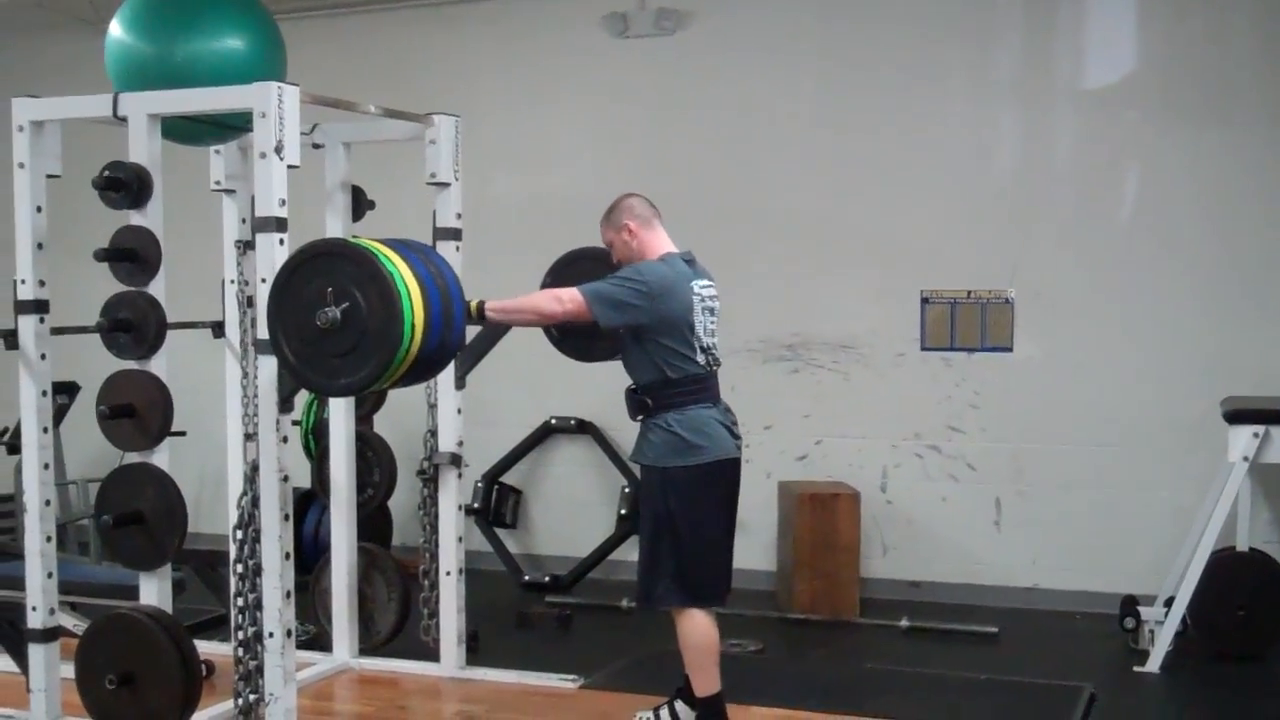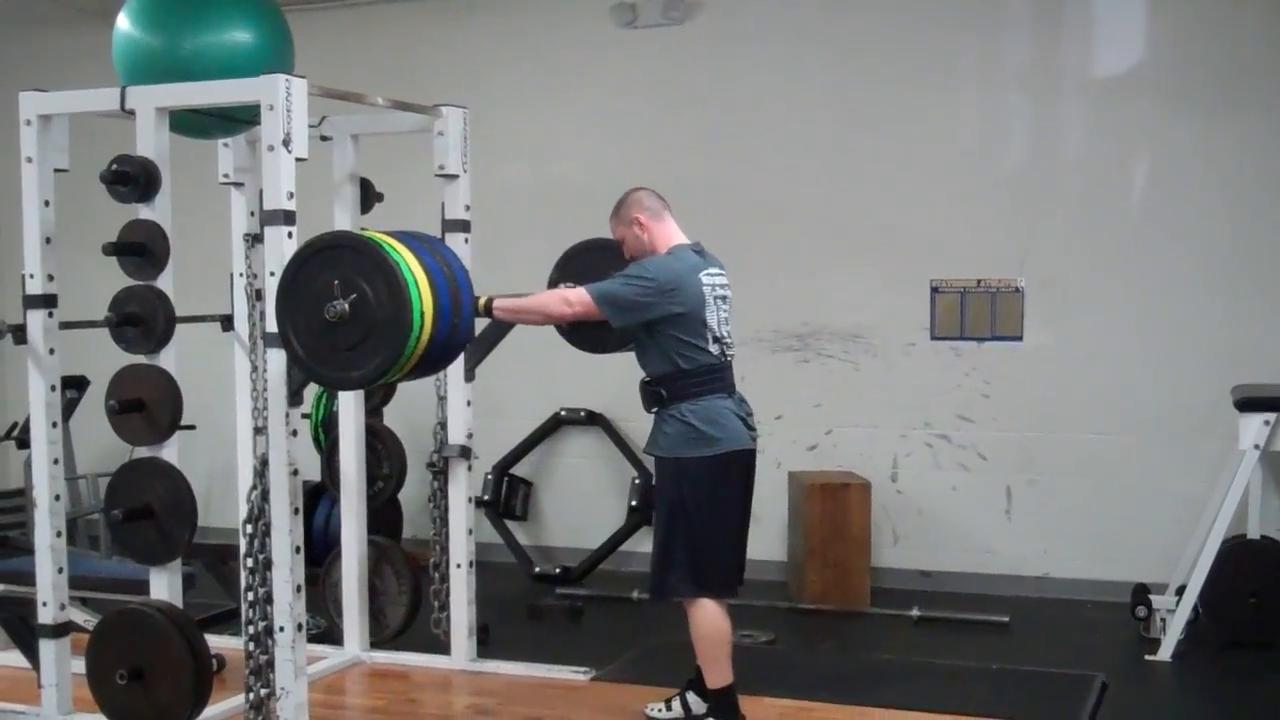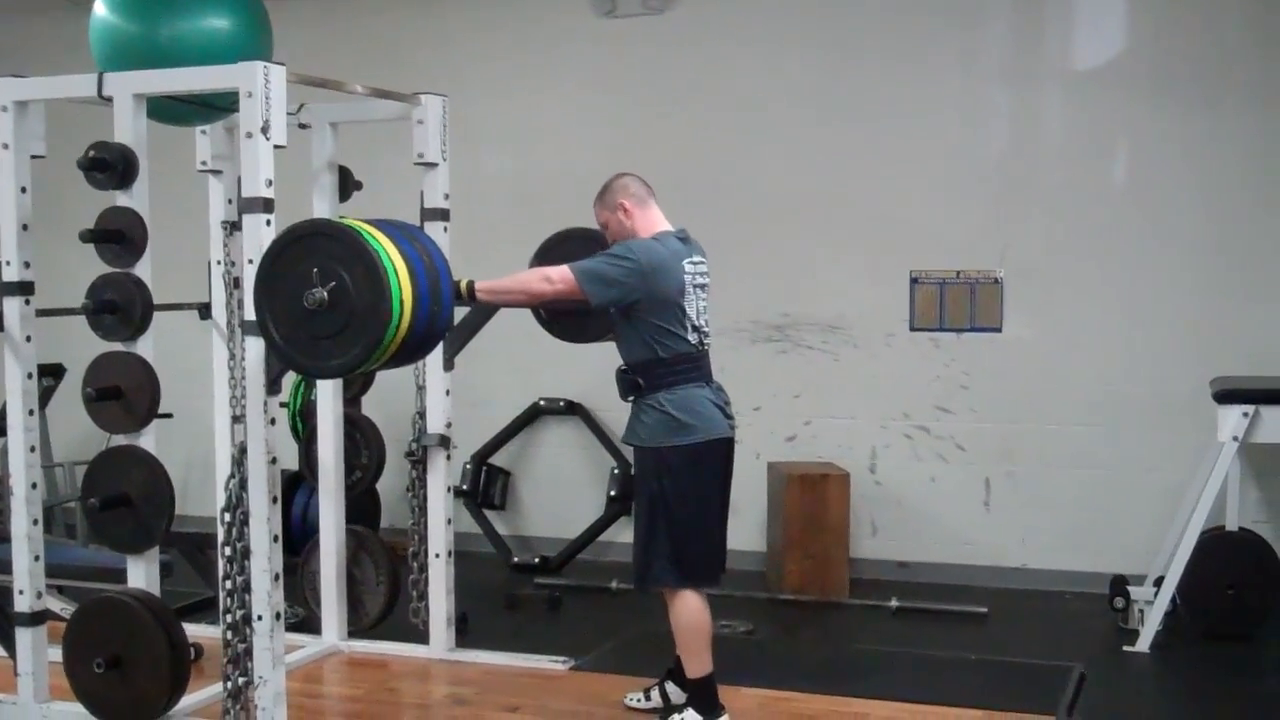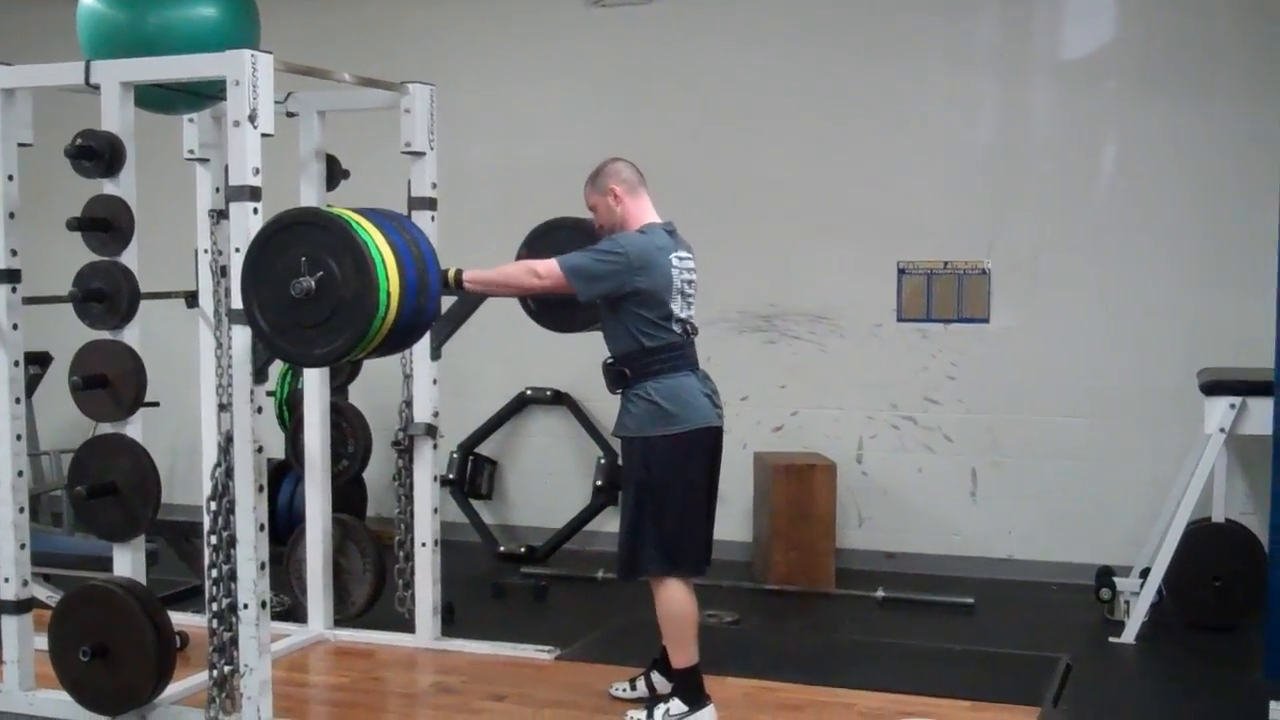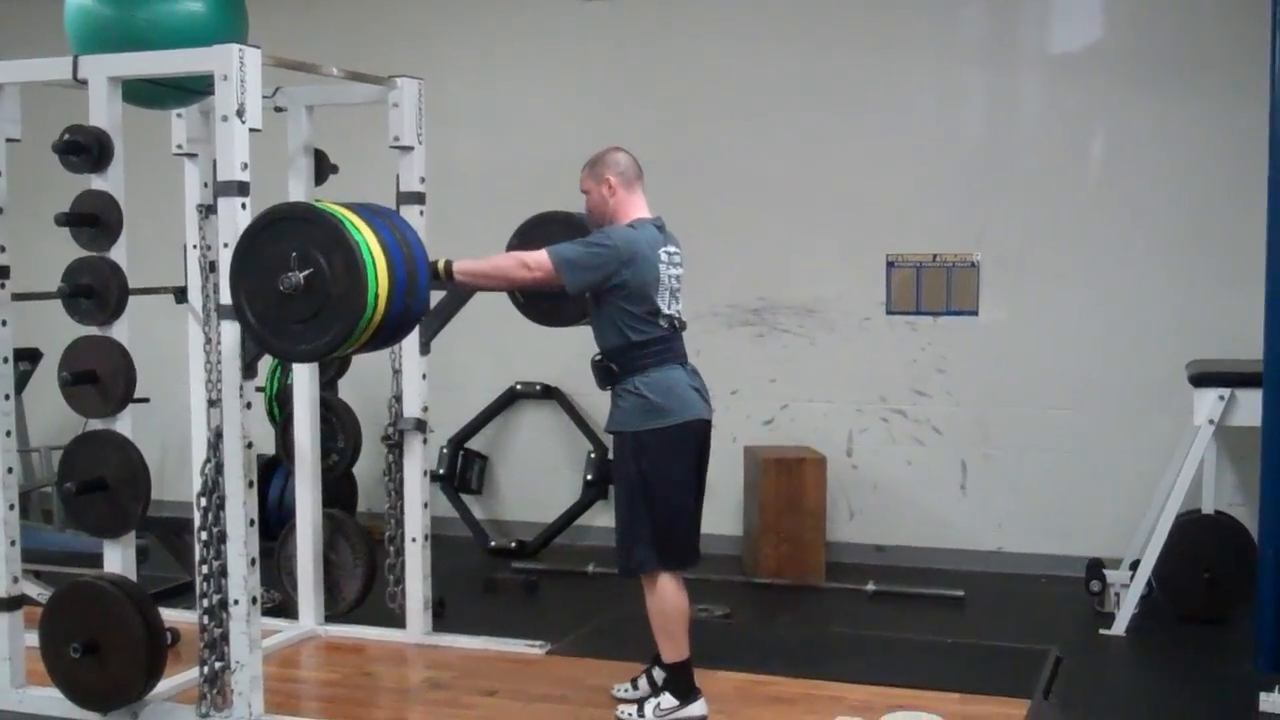
dt=0.4s
person 1, frame 1
left shoulder: (652, 281)
right shoulder: (691, 275)
left elbow: (557, 306)
left wrist: (478, 309)
left hip: (682, 448)
right hip: (705, 441)
left knee: (687, 592)
right knee: (691, 587)
person 1, frame 2
left shoulder: (661, 273)
right shoulder: (703, 266)
left elbow: (567, 306)
left wrist: (487, 306)
left hip: (696, 438)
right hip: (720, 431)
left knee: (698, 583)
right knee: (703, 578)
person 1, frame 3
left shoulder: (643, 258)
right shoulder: (684, 252)
left elbow: (551, 283)
left wrist: (468, 289)
left hip: (676, 427)
right hip: (698, 420)
left knee: (679, 573)
right knee: (681, 567)
person 1, frame 4
left shoulder: (629, 252)
right shoulder: (671, 246)
left elbow: (539, 276)
left wrist: (456, 278)
left hip: (664, 418)
right hip: (687, 412)
left knee: (665, 562)
right knee: (668, 556)
right ankle: (668, 670)
person 1, frame 5
left shoulder: (619, 245)
right shoulder: (658, 240)
left elbow: (528, 267)
left wrist: (446, 270)
left hip: (653, 411)
right hip: (677, 404)
left knee: (658, 556)
right knee: (662, 552)
right ankle: (668, 668)
